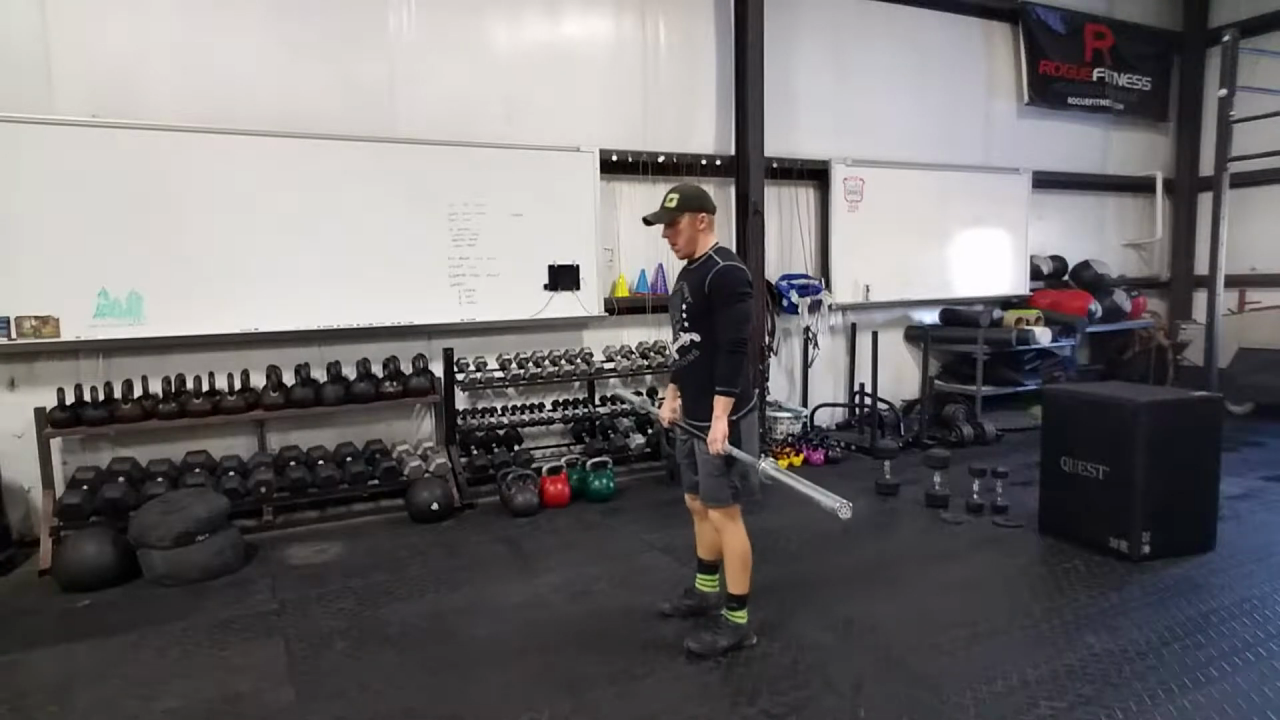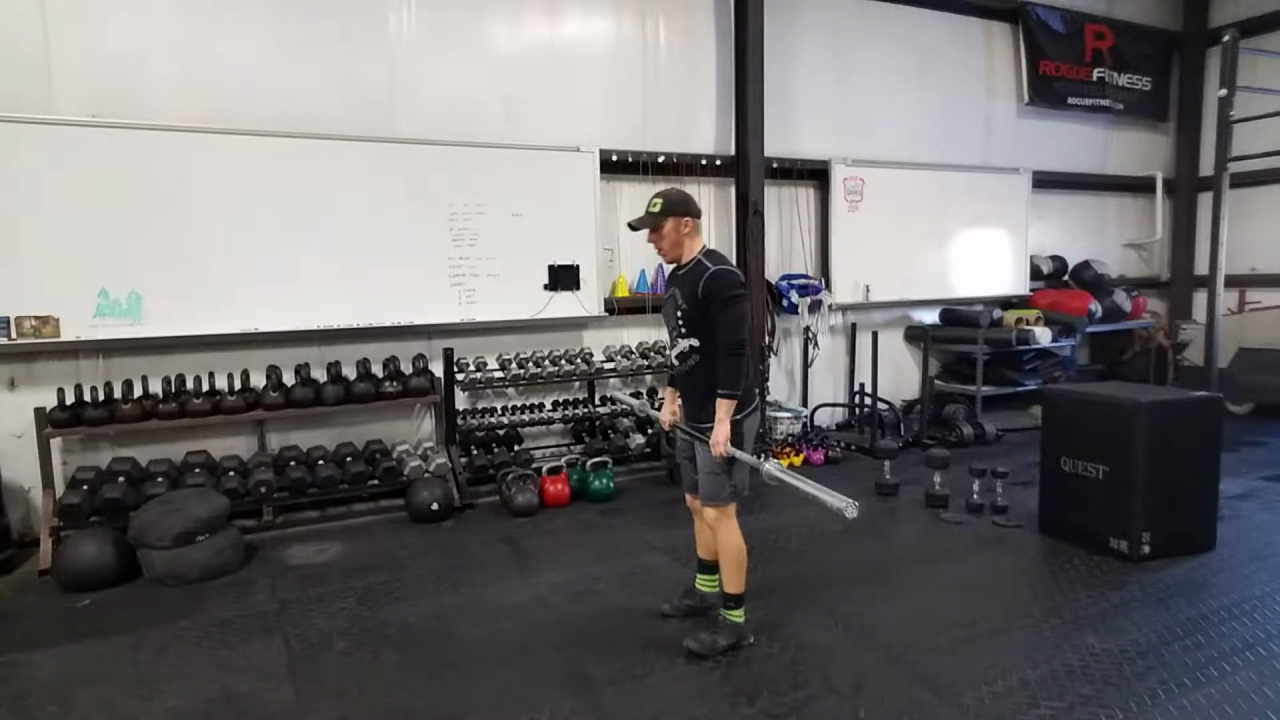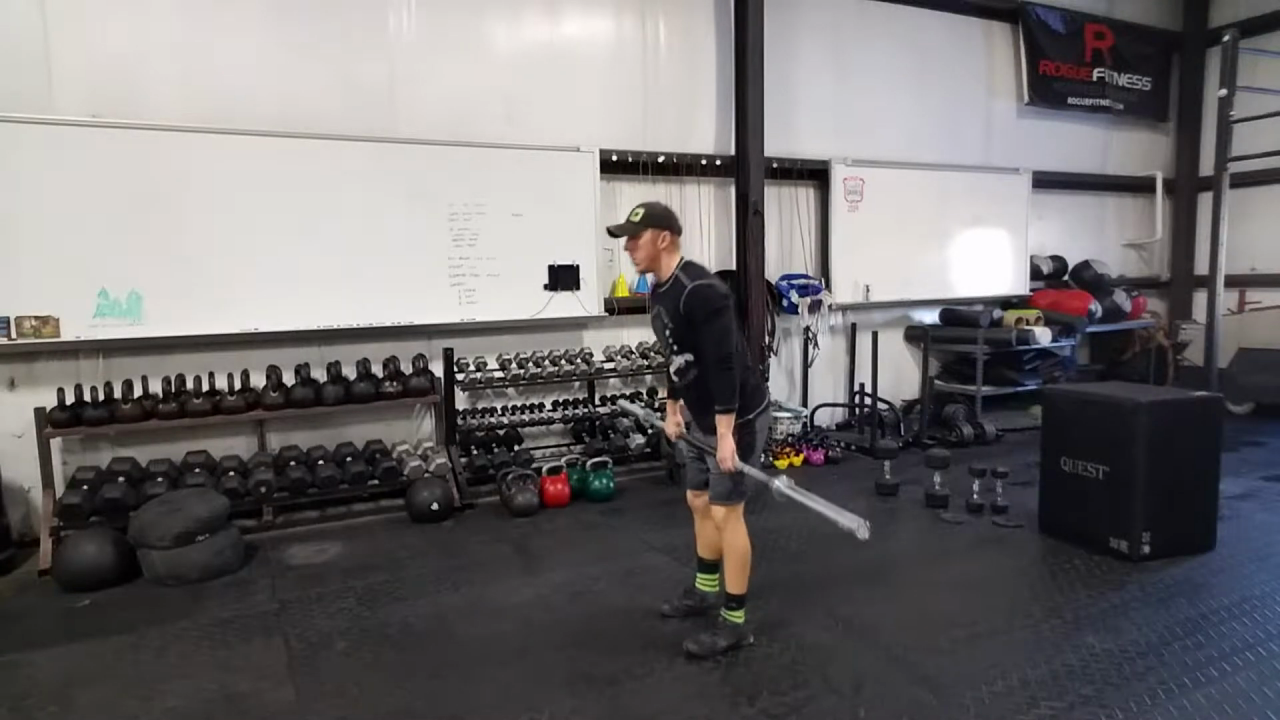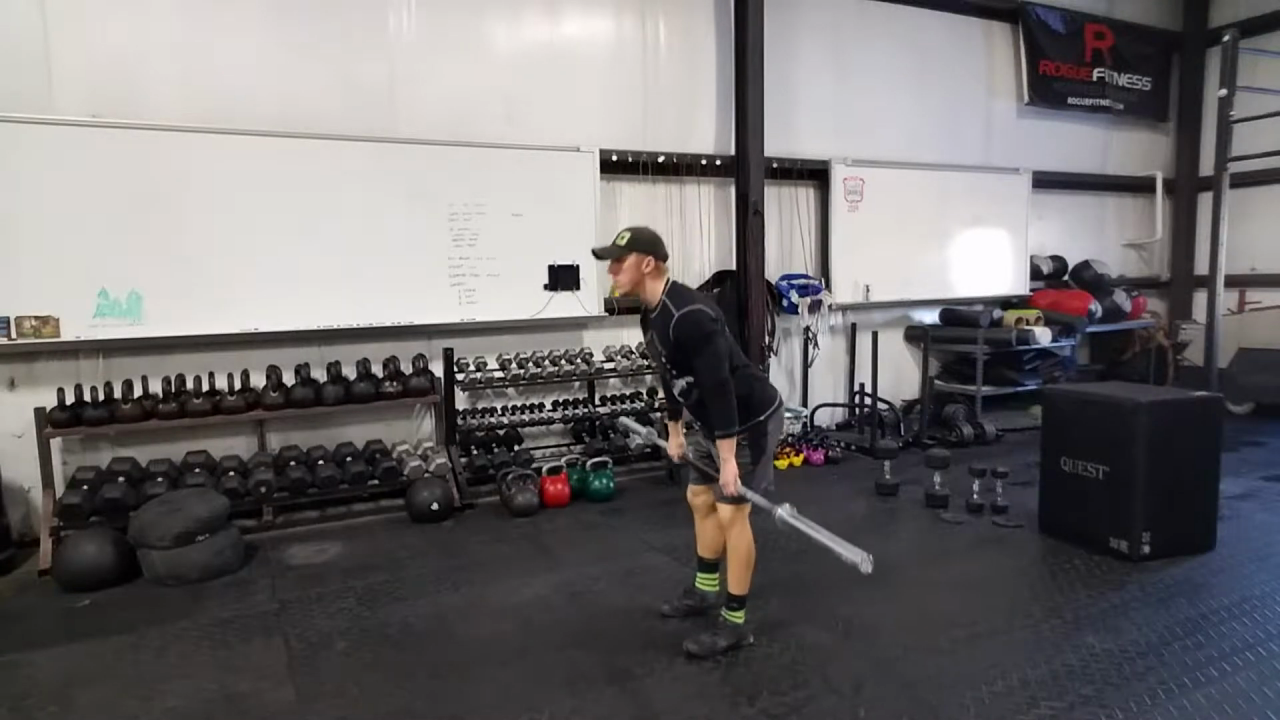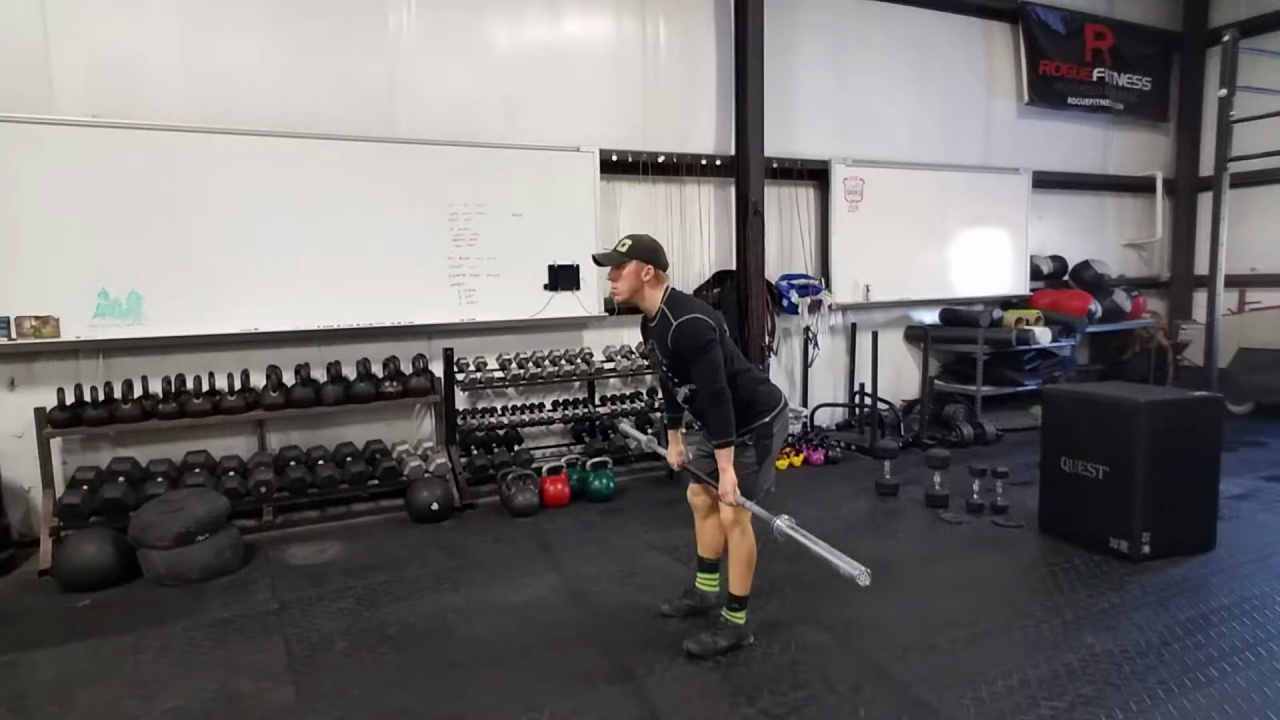
dt=0.2s
person 1, frame 1
left shoulder: (727, 274)
right shoulder: (688, 273)
left elbow: (735, 351)
left wrist: (721, 418)
right wrist: (671, 395)
left hip: (723, 417)
right hip: (692, 415)
left knee: (723, 513)
right knee: (698, 506)
left ankle: (737, 621)
right ankle: (705, 591)
person 1, frame 2
left shoulder: (719, 277)
right shoulder: (676, 277)
left elbow: (732, 353)
left wrist: (724, 420)
right wrist: (670, 398)
left hip: (724, 417)
right hip: (693, 415)
left knee: (718, 513)
right knee: (697, 505)
left ankle: (734, 620)
right ankle: (705, 591)
person 1, frame 3
left shoulder: (701, 291)
right shoulder: (661, 291)
left elbow: (724, 365)
left wrist: (727, 433)
right wrist: (673, 409)
left hip: (737, 417)
right hip: (701, 417)
left knee: (724, 511)
right knee: (699, 503)
left ankle: (734, 621)
right ankle: (706, 591)
person 1, frame 4
left shoulder: (689, 315)
right shoulder: (652, 314)
left elbow: (719, 386)
right elbow: (671, 377)
left wrist: (728, 459)
right wrist: (674, 431)
left hip: (751, 418)
right hip: (714, 421)
left knee: (731, 512)
right knee: (700, 500)
left ankle: (734, 623)
right ankle: (705, 592)
person 1, frame 5
left shoulder: (688, 324)
right shoulder: (652, 323)
left elbow: (716, 396)
right elbow: (672, 385)
left wrist: (727, 467)
right wrist: (675, 438)
left hip: (756, 420)
right hip: (723, 421)
left knee: (734, 513)
right knee: (700, 498)
left ankle: (734, 623)
right ankle: (705, 592)
